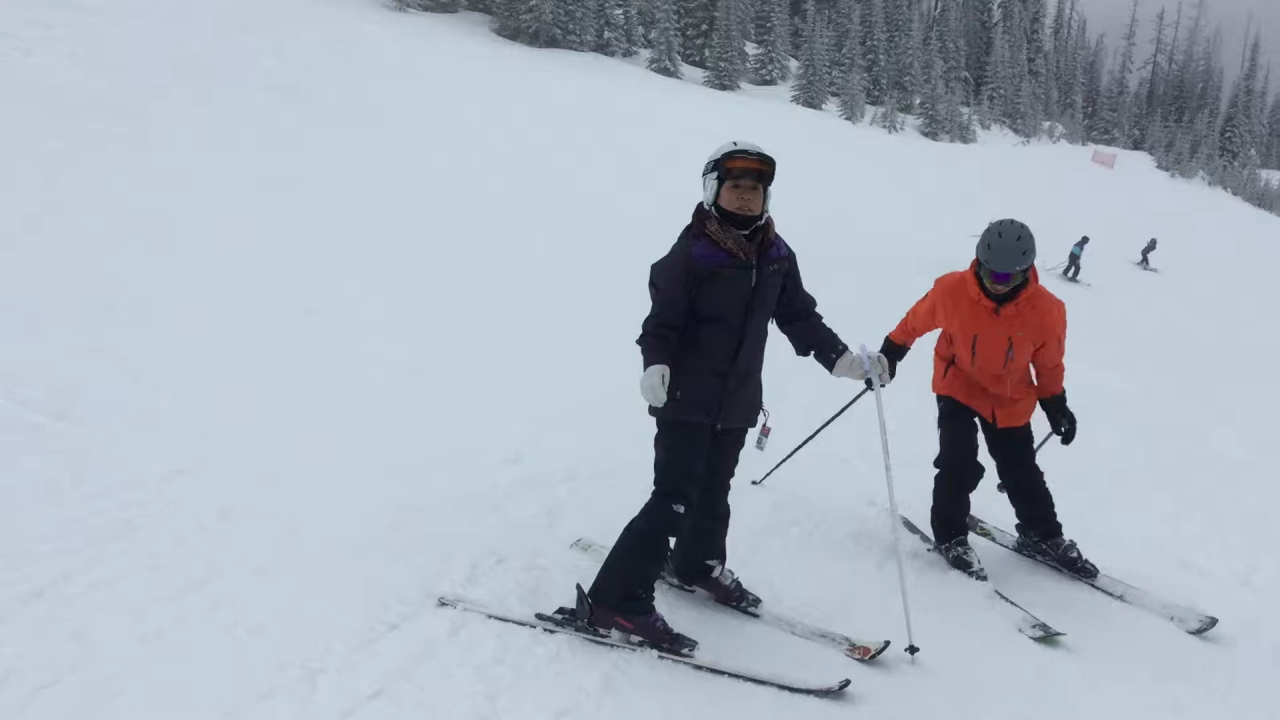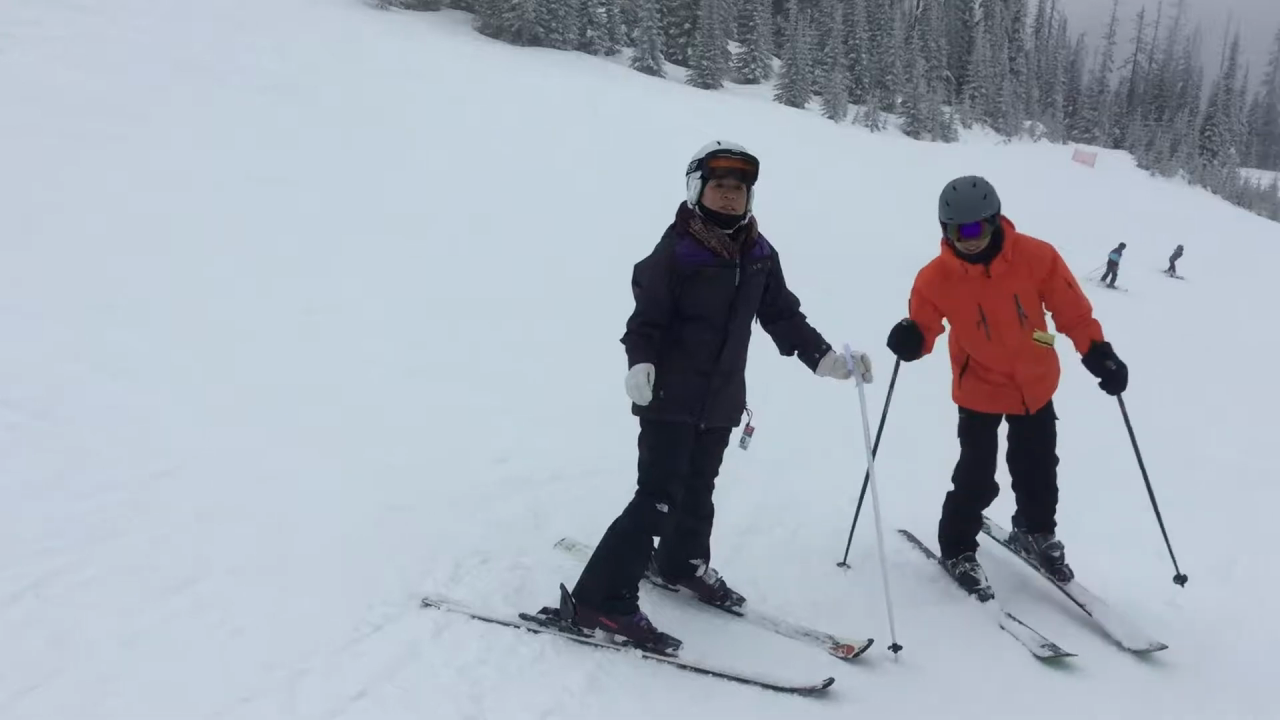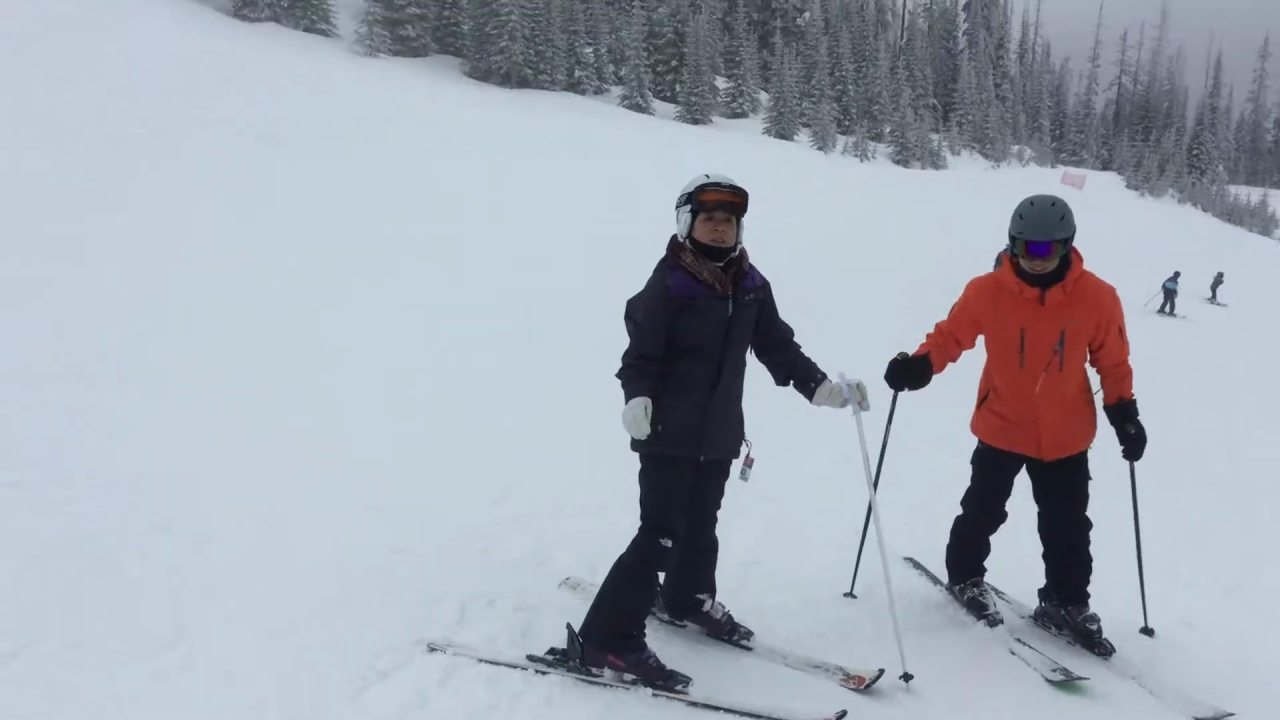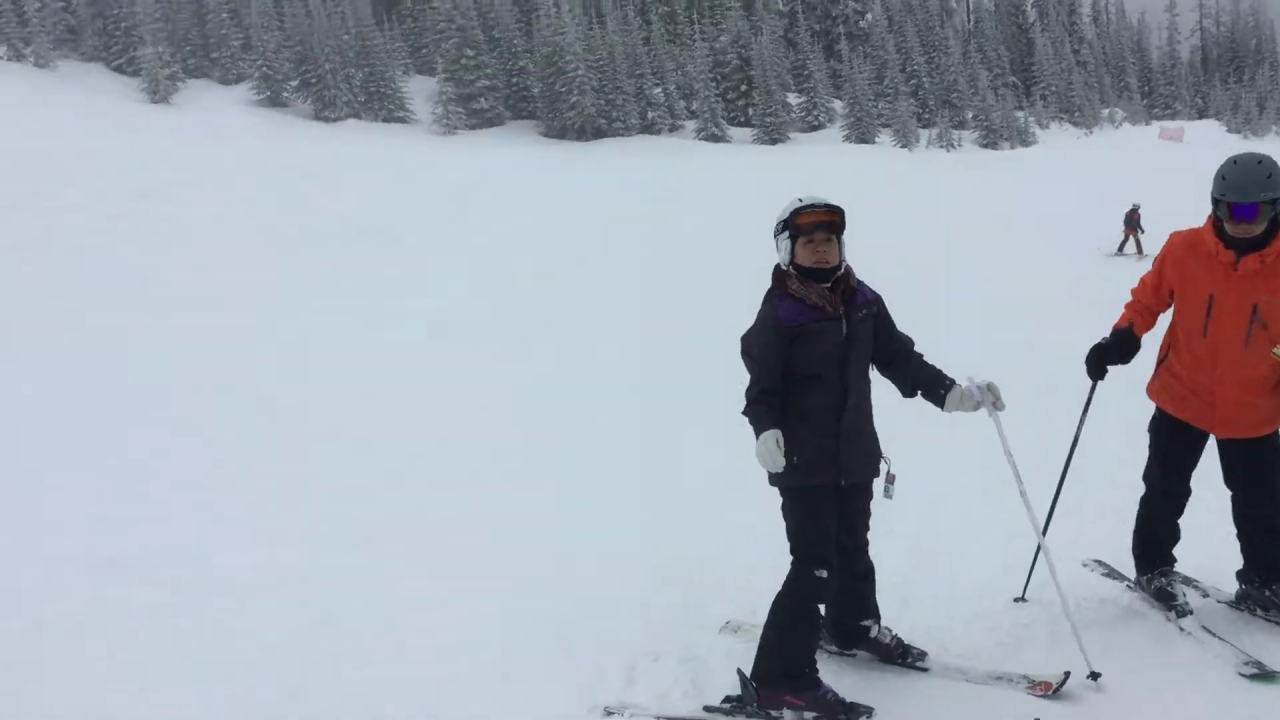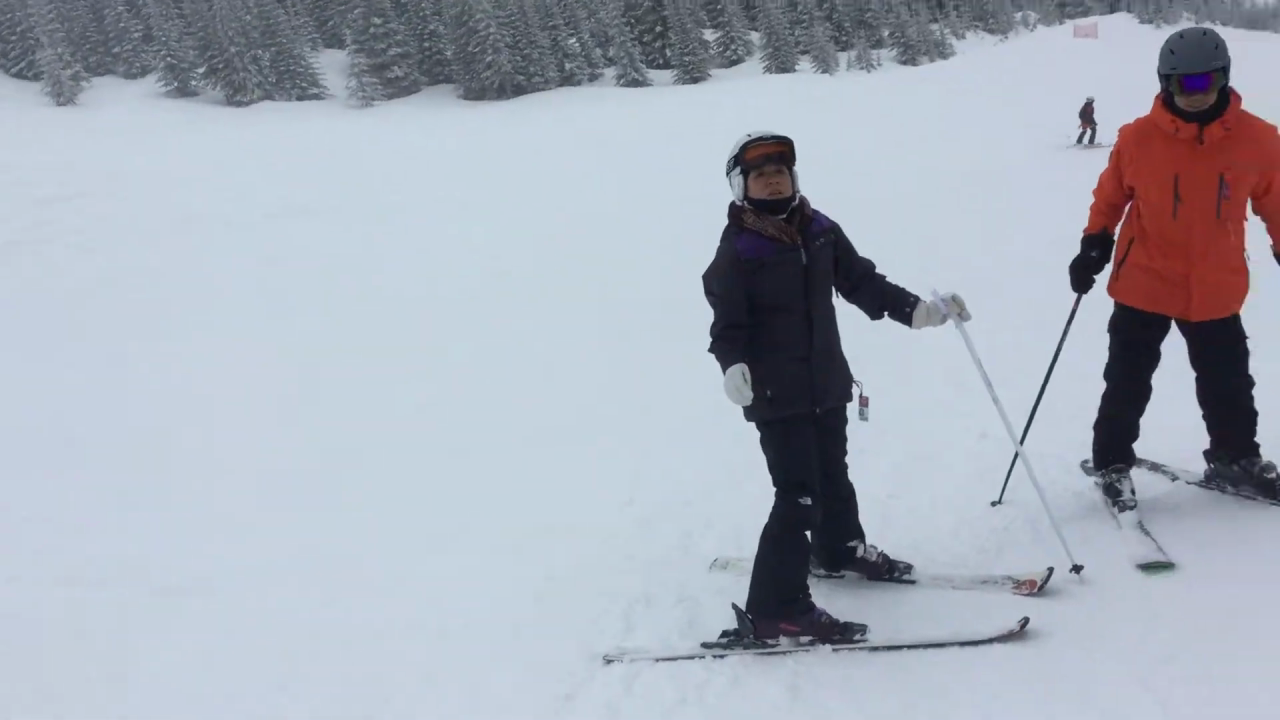
dt=0.4s
person 1, frame 1
left shoulder: (776, 256)
right shoulder: (691, 251)
left elbow: (799, 317)
right elbow: (662, 319)
left wrist: (843, 359)
right wrist: (655, 365)
left hip: (736, 401)
right hip: (686, 398)
left knee: (714, 491)
right knee: (674, 499)
left ankle: (699, 563)
right ankle: (618, 601)
person 1, frame 2
left shoulder: (759, 255)
right shoulder: (676, 250)
left elbow: (784, 317)
right elbow: (646, 318)
left wrist: (826, 358)
right wrist: (641, 363)
left hip: (721, 400)
right hip: (669, 398)
left knee: (698, 491)
right knee: (658, 499)
left ankle: (684, 563)
right ankle: (603, 600)
person 1, frame 3
left shoulder: (751, 286)
right shoulder: (668, 284)
left elbow: (777, 346)
right elbow: (641, 353)
left wrist: (821, 387)
right wrist: (637, 398)
left hip: (718, 432)
right hip: (668, 432)
left knee: (701, 525)
right knee: (661, 535)
left ankle: (690, 596)
right ankle: (609, 638)
person 1, frame 4
left shoulder: (863, 303)
right shoulder: (779, 312)
left elbow: (900, 358)
right elbow: (763, 386)
left wrist: (953, 393)
right wrist: (767, 431)
left hip: (855, 454)
right hip: (803, 460)
left knee: (853, 549)
right knee: (815, 566)
left ankle: (854, 624)
right ankle: (781, 678)
person 1, frame 5
left shoulder: (819, 230)
right shoulder: (737, 249)
left elbow: (862, 281)
right elbow: (727, 323)
left wrist: (918, 309)
right wrist: (734, 366)
left hip: (826, 381)
right hip: (776, 392)
left knee: (833, 475)
right knee: (798, 494)
left ankle: (842, 547)
right ankle: (776, 606)
person 2, frame 1
left shoulder: (1046, 309)
right shoulder: (951, 289)
left elbow: (1048, 360)
right elbow: (919, 317)
left wrist: (1056, 404)
right wrist: (891, 351)
left hip: (1010, 399)
right hip: (958, 388)
left knee: (1023, 474)
right knee: (959, 465)
left ankle: (1042, 534)
right ankle: (950, 537)
person 2, frame 2
left shoulder: (1036, 257)
right shoulder: (934, 278)
left elbow: (1071, 309)
right elbow: (923, 334)
left wrist: (1099, 354)
right wrist: (909, 337)
left hip: (1034, 383)
right hip: (979, 388)
left knee: (1038, 467)
right knee: (976, 478)
left ankle: (1036, 532)
right ankle: (958, 549)
person 2, frame 3
left shoulder: (1097, 297)
right shoulder: (986, 291)
left elbow: (1113, 360)
right elbow: (950, 335)
left wrist: (1123, 411)
right wrist: (917, 365)
left hip: (1066, 434)
right hip: (1001, 426)
left knee: (1068, 526)
right knee: (982, 510)
left ankle: (1066, 602)
right ankle: (965, 575)
person 2, frame 4
right shoulder: (1184, 249)
right elbow: (1150, 296)
right wrist: (1122, 338)
right hip: (1181, 396)
right knee: (1165, 491)
right ankle: (1153, 566)
person 2, frame 5
right shoulder: (1139, 138)
right elbow: (1111, 195)
right wrist: (1096, 242)
left hip: (1217, 292)
right hip: (1144, 288)
left knee: (1226, 385)
right knee: (1127, 384)
left ankle: (1234, 457)
right ankle: (1112, 463)
